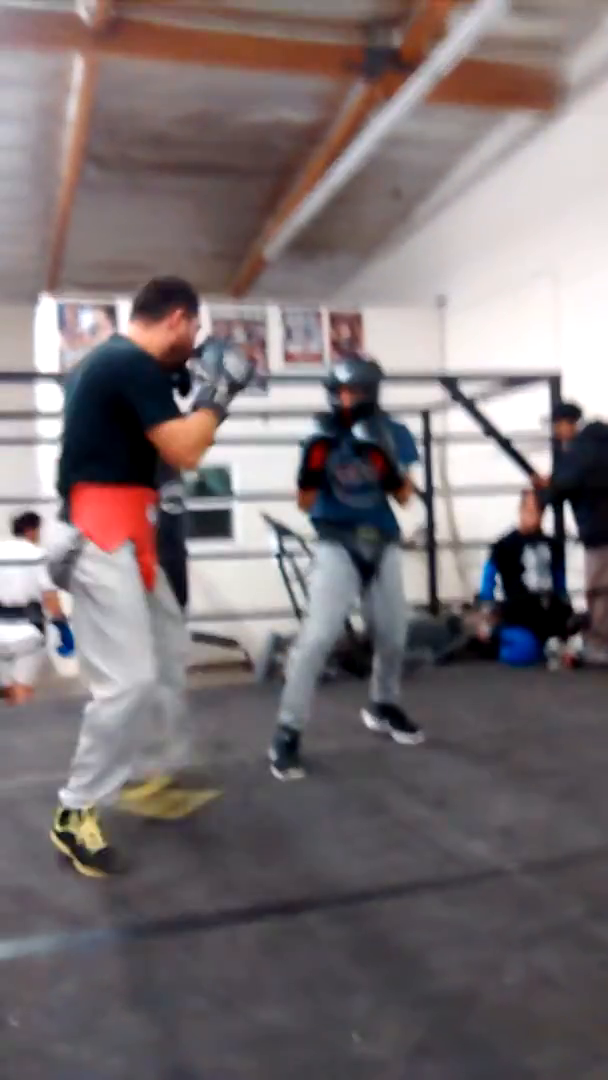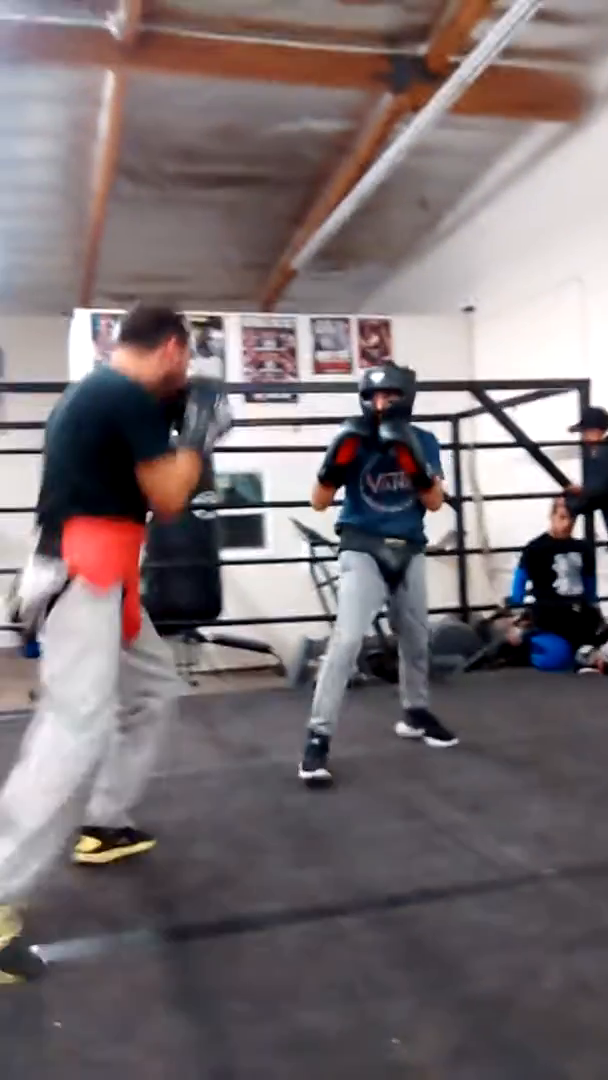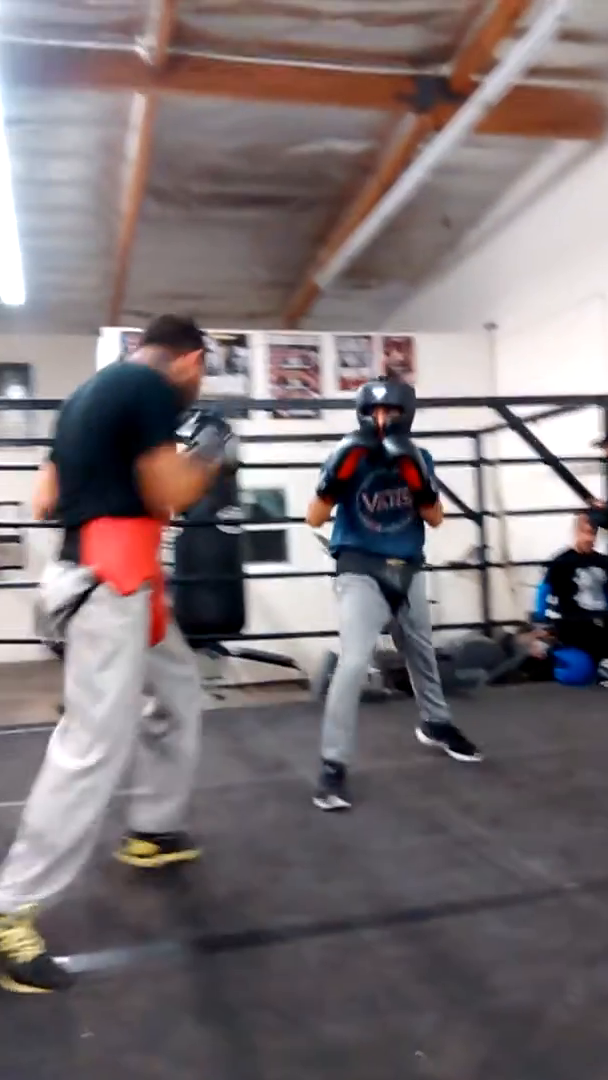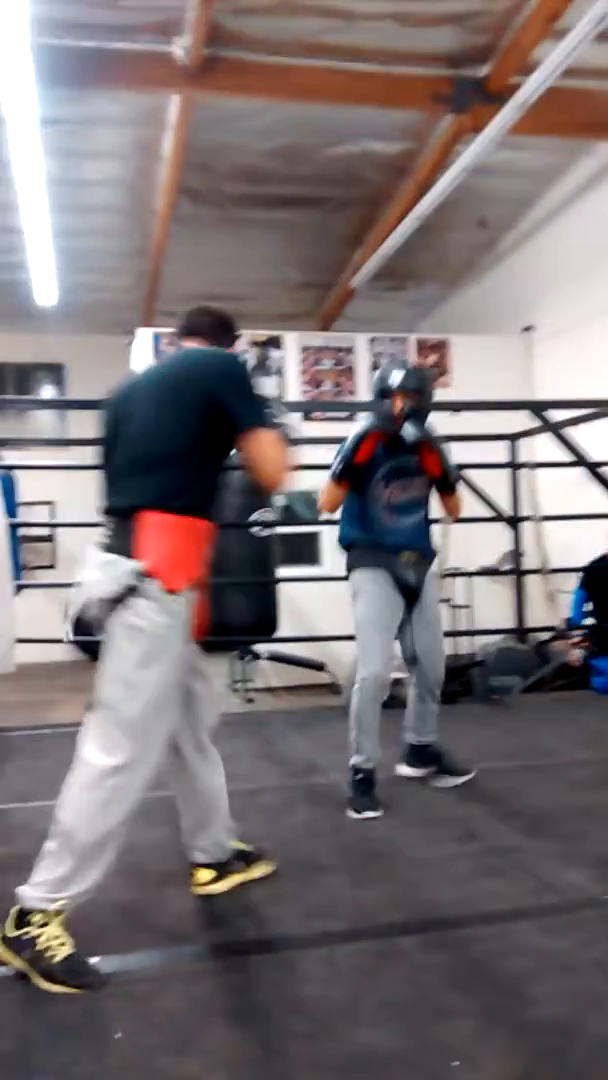
dt=0.2s
person 1, frame 1
left shoulder: (117, 361)
right shoulder: (131, 363)
right elbow: (184, 453)
left wrist: (191, 386)
right wrist: (219, 388)
left hip: (124, 536)
right hip: (104, 538)
left knee: (165, 654)
right knee: (128, 679)
left ankle: (146, 776)
right ankle: (77, 812)
person 1, frame 2
left shoulder: (92, 393)
right shoulder: (133, 396)
right elbow: (169, 498)
right wrist: (200, 435)
left hip: (99, 577)
right hip: (88, 580)
left knee: (155, 687)
right knee: (74, 734)
left ankle: (101, 825)
person 1, frame 3
left shoulder: (89, 393)
right shoulder: (151, 385)
right elbow: (171, 494)
right wrist: (209, 456)
left hip: (116, 579)
right hip: (112, 581)
left knee: (181, 690)
right knee: (93, 747)
left ankle: (153, 830)
person 1, frame 4
left shoulder: (132, 390)
right shoulder: (222, 368)
right elbow: (272, 475)
right wrist: (272, 435)
left hip: (143, 567)
right hip: (159, 573)
left knee: (190, 718)
right knee: (123, 747)
left ankle: (213, 854)
person 2, frame 1
left shoulder: (395, 434)
right shoulder: (324, 435)
left elbow: (405, 496)
right elbow: (305, 503)
left wrist: (386, 457)
right wrist: (311, 462)
left hip: (382, 543)
right hip: (337, 543)
left knee: (392, 636)
right knee: (317, 636)
left ankle: (383, 706)
right ankle: (288, 732)
person 2, frame 2
left shoulder: (422, 441)
right shoulder: (355, 441)
left elbow: (434, 501)
right elbow: (319, 502)
left wrist: (412, 456)
right wrist: (338, 456)
left hip: (409, 551)
right hip: (362, 550)
left knee: (415, 639)
right knee: (347, 640)
left ankle: (415, 712)
right ankle: (318, 737)
person 2, frame 3
left shoulder: (418, 458)
right shoulder: (351, 457)
left elbow: (434, 518)
right elbow: (315, 518)
left wrist: (415, 473)
right wrist: (338, 471)
left hip: (408, 571)
right hip: (361, 571)
left knee: (422, 654)
right knee: (353, 664)
left ankle: (436, 724)
right ankle: (333, 766)
person 2, frame 4
left shoulder: (427, 448)
right shoulder: (363, 444)
left elbow: (453, 510)
right elbow: (327, 504)
left wrist: (435, 462)
right wrist: (357, 452)
left hip: (418, 565)
right hip: (374, 564)
left knee: (429, 663)
right knee: (374, 671)
left ankle: (420, 750)
right ankle: (362, 770)
